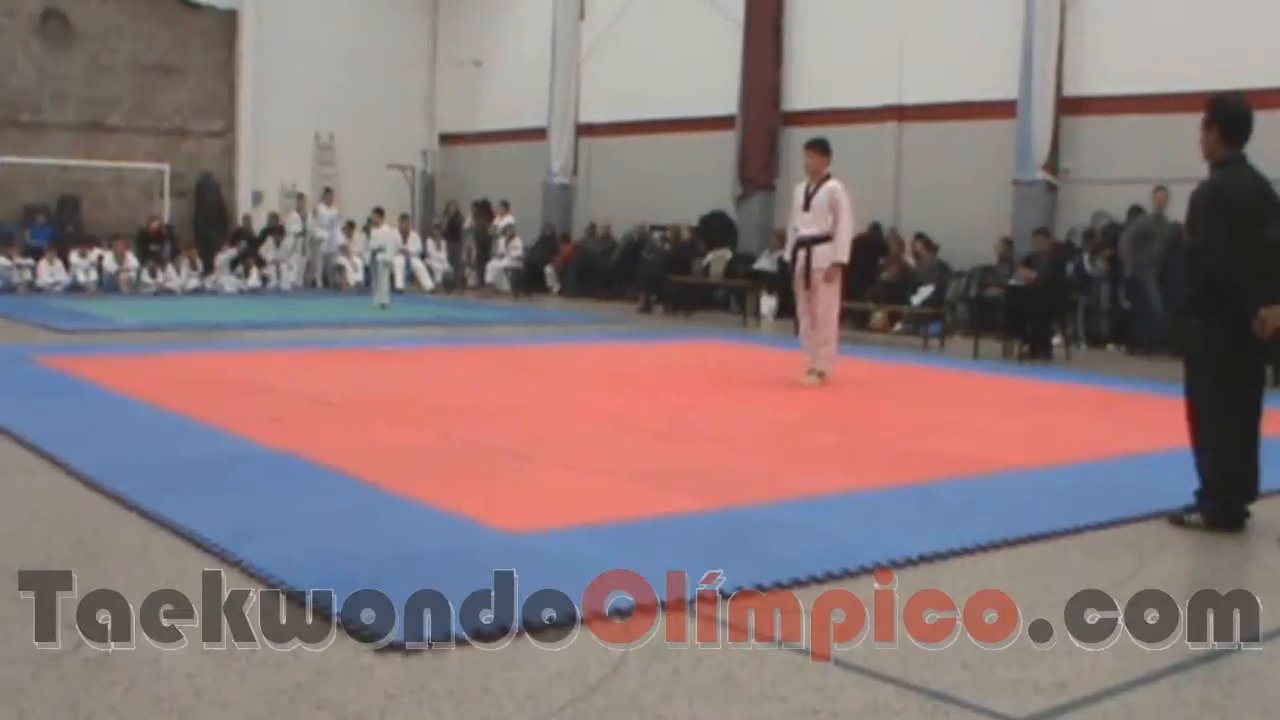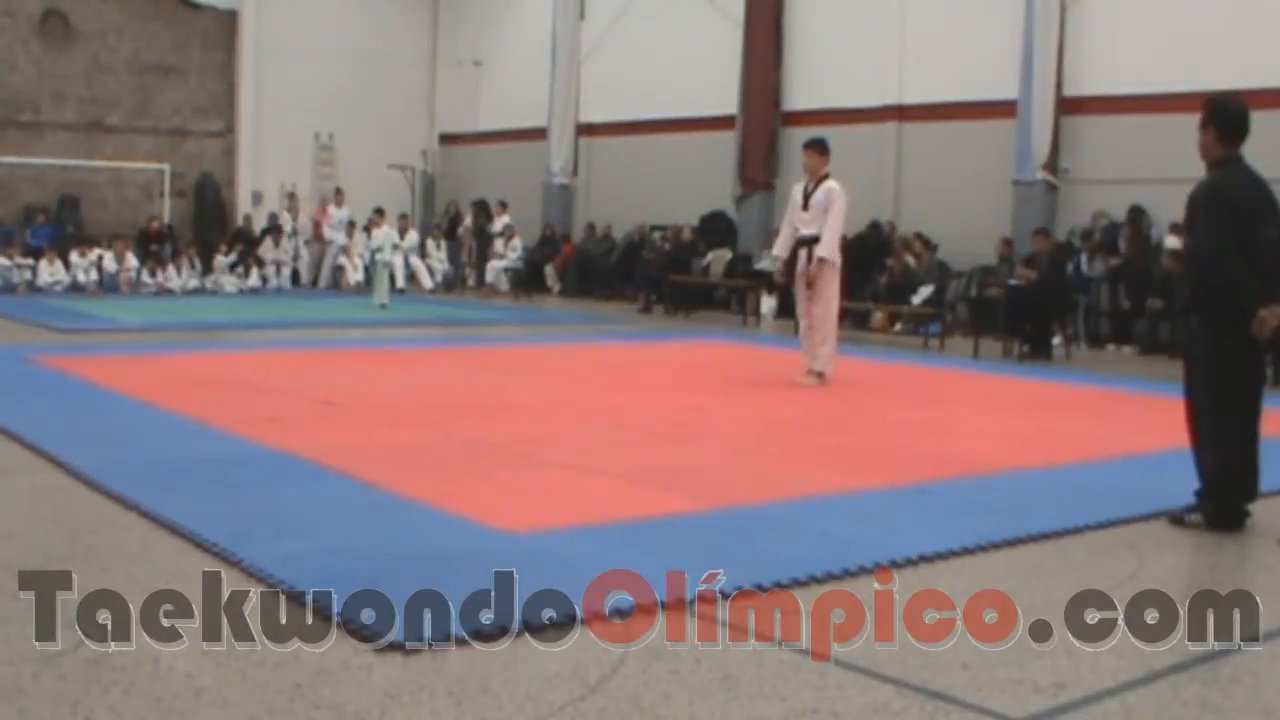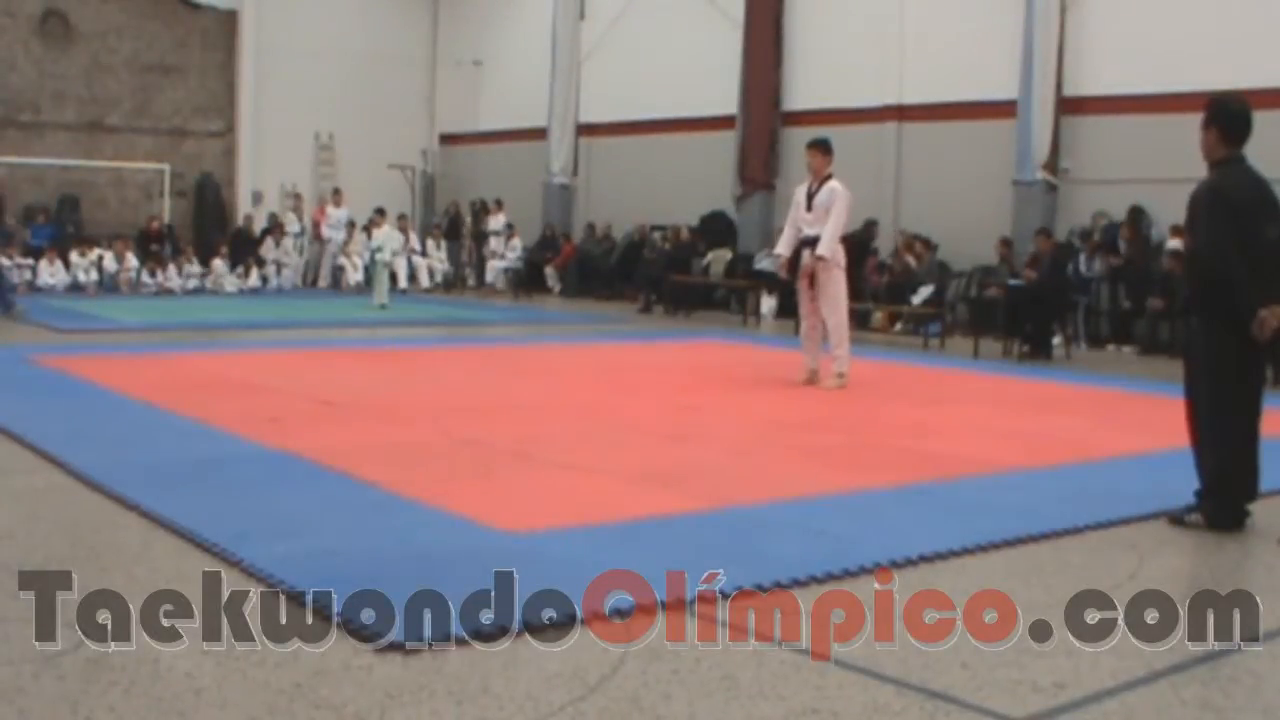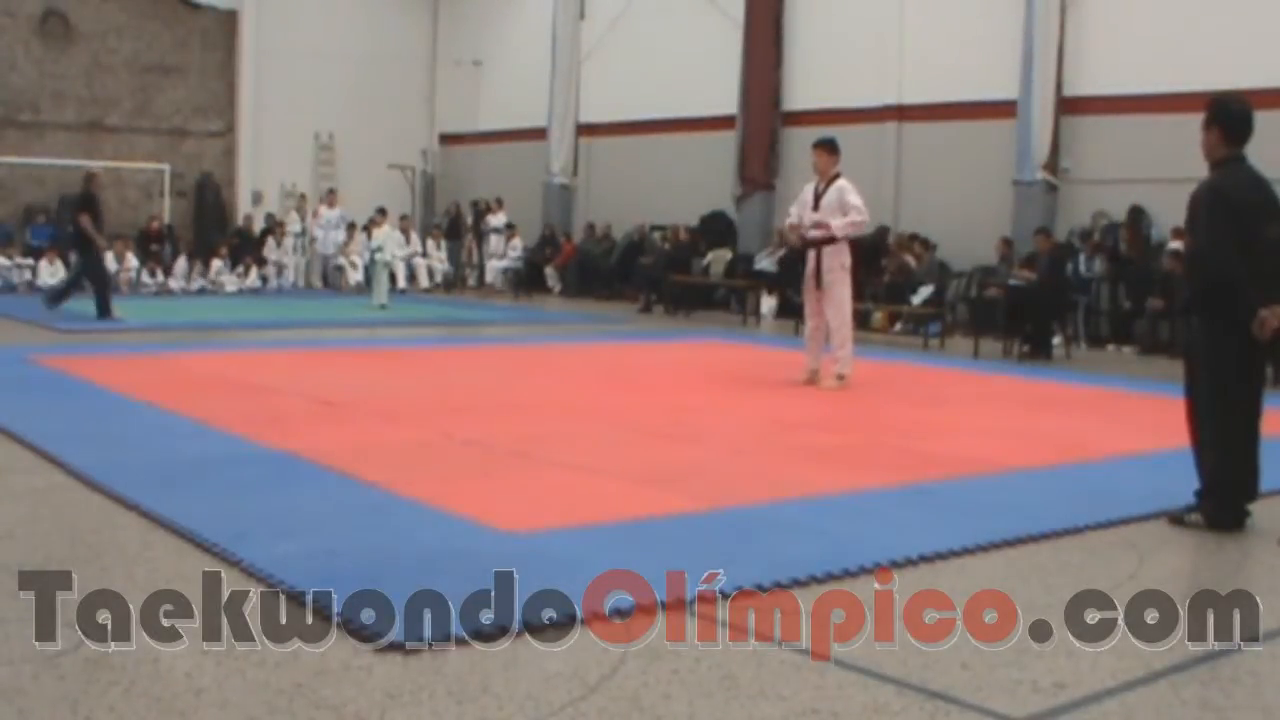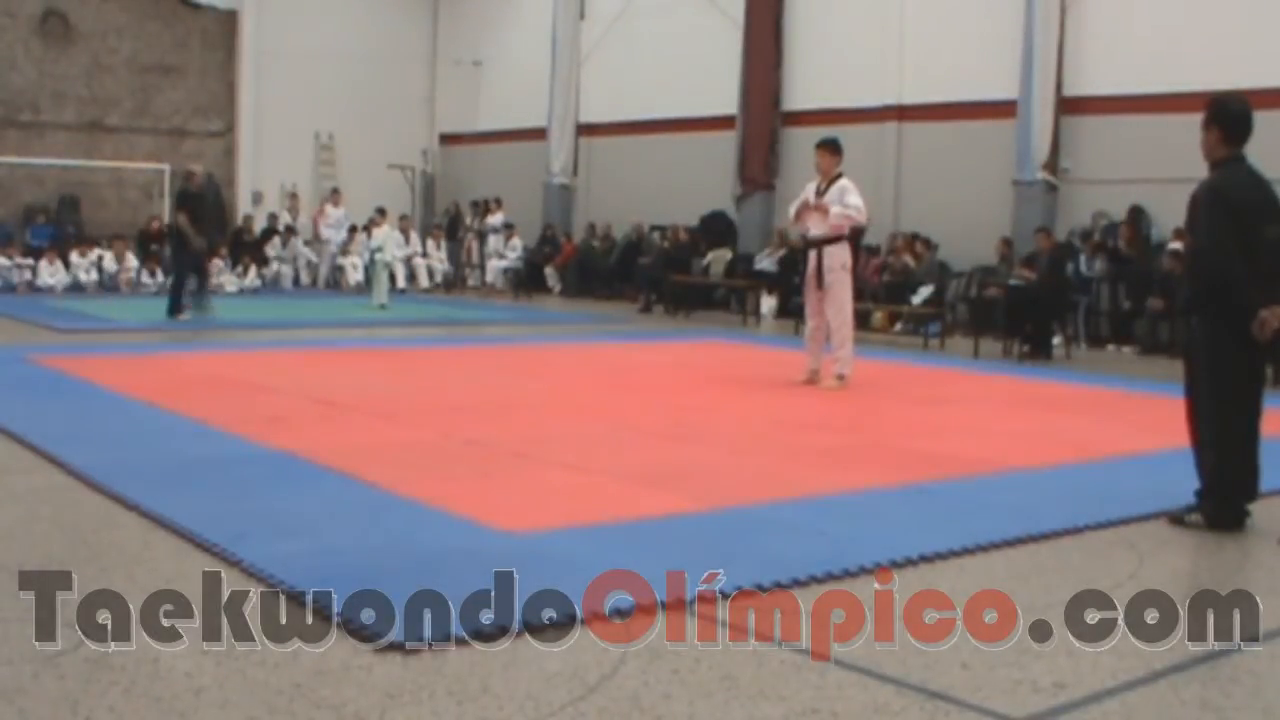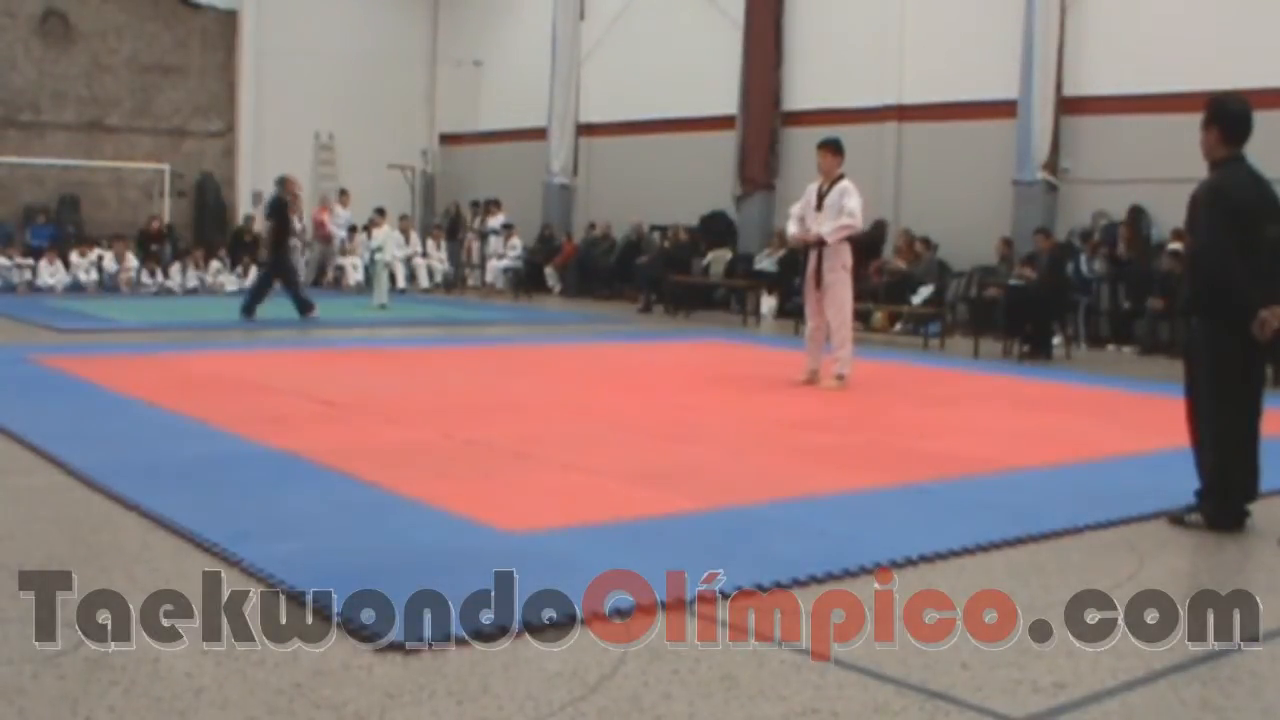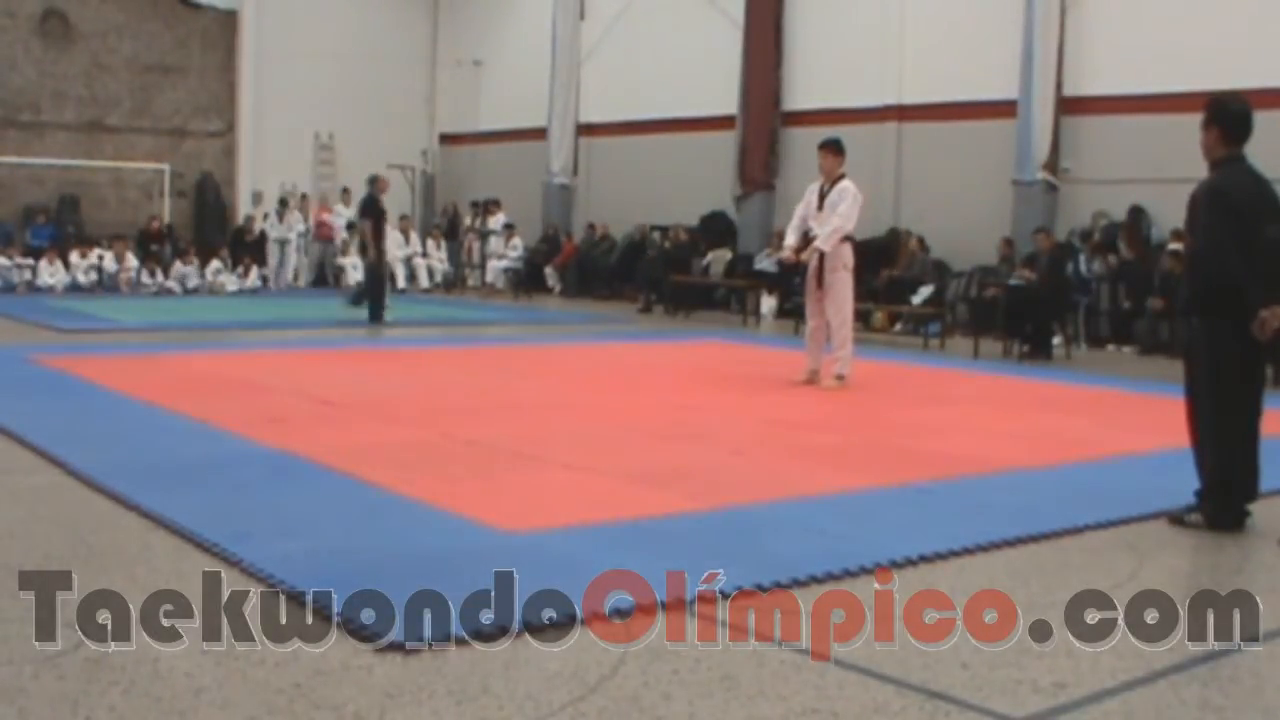
dt=0.7s
person 1, frame 1
left shoulder: (1212, 192)
left elbow: (1209, 262)
left hip: (1218, 316)
left knee: (1213, 410)
right knee: (1241, 407)
left ankle: (1220, 506)
right ankle: (1235, 499)
person 1, frame 2
left shoulder: (1210, 192)
left elbow: (1210, 262)
left hip: (1217, 316)
left knee: (1213, 411)
right knee: (1240, 408)
left ankle: (1220, 506)
right ankle: (1234, 499)
person 1, frame 3
left shoulder: (1212, 192)
left elbow: (1210, 262)
left hip: (1219, 317)
left knee: (1214, 410)
right knee: (1241, 407)
left ankle: (1220, 505)
right ankle: (1235, 499)
person 1, frame 4
left shoulder: (1213, 192)
left elbow: (1211, 262)
left hip: (1219, 316)
left knee: (1214, 410)
right knee: (1241, 407)
left ankle: (1220, 505)
right ankle: (1234, 499)
person 1, frame 5
left shoulder: (1213, 191)
left elbow: (1209, 262)
left hip: (1218, 316)
left knee: (1213, 410)
right knee: (1241, 407)
left ankle: (1220, 505)
right ankle: (1235, 499)
person 1, frame 6
left shoulder: (1212, 191)
left elbow: (1209, 262)
left hip: (1217, 317)
left knee: (1214, 411)
right knee: (1241, 408)
left ankle: (1219, 506)
right ankle: (1234, 500)
person 1, frame 7
left shoulder: (1212, 192)
left elbow: (1208, 262)
left hip: (1216, 317)
left knee: (1213, 410)
right knee: (1241, 407)
left ankle: (1220, 506)
right ankle: (1235, 499)
person 2, frame 1
left shoulder: (835, 190)
right shoulder: (800, 190)
left elbow: (844, 227)
left wrist: (837, 262)
right wrist: (791, 259)
left hip: (824, 255)
right hip: (802, 255)
left knee: (824, 313)
right knee: (805, 313)
left ankle: (822, 367)
right ankle: (812, 364)
person 2, frame 2
left shoulder: (833, 190)
right shoulder: (798, 190)
left elbow: (833, 228)
right elbow: (789, 226)
left wrist: (820, 261)
right wrist: (781, 258)
left hip: (824, 257)
right hip: (801, 255)
left knee: (823, 314)
right knee: (805, 315)
left ankle: (821, 369)
right ankle: (811, 366)
person 2, frame 3
left shoulder: (837, 191)
right shoulder: (801, 191)
left elbow: (833, 228)
right elbow: (792, 225)
left wrist: (817, 258)
right wrist: (785, 255)
left hip: (828, 257)
right hip: (804, 255)
left knee: (834, 314)
right knee: (808, 315)
left ankle: (840, 371)
right ankle: (812, 369)
person 2, frame 4
left shoulder: (844, 188)
right shoulder: (809, 190)
left elbow: (861, 218)
right elbow: (795, 216)
left wrist: (831, 225)
right wrist: (793, 227)
left hip: (835, 255)
right hip: (813, 255)
left knee: (838, 315)
right knee: (813, 315)
left ankle: (841, 372)
right ankle: (813, 368)
person 2, frame 5
left shoulder: (845, 187)
right shoulder: (811, 188)
left elbow: (859, 216)
right elbow: (797, 220)
left wrist: (829, 210)
right wrist: (799, 211)
left hip: (835, 254)
right hip: (814, 254)
left knee: (838, 314)
right knee: (813, 314)
left ankle: (841, 372)
right ankle: (814, 368)
person 2, frame 6
left shoulder: (847, 189)
right shoulder: (812, 189)
left elbow: (853, 221)
right elbow: (796, 215)
left wrist: (820, 234)
right wrist: (795, 233)
left hip: (836, 255)
right hip: (814, 256)
left knee: (838, 315)
right knee: (813, 315)
left ankle: (841, 372)
right ankle: (813, 369)
person 2, frame 7
left shoulder: (848, 190)
right shoulder: (813, 189)
left elbow: (840, 225)
right elbow: (799, 218)
left wrist: (813, 249)
right wrist: (790, 246)
left hip: (837, 255)
right hip: (815, 255)
left knee: (839, 315)
right knee: (814, 315)
left ankle: (841, 372)
right ankle: (813, 368)
